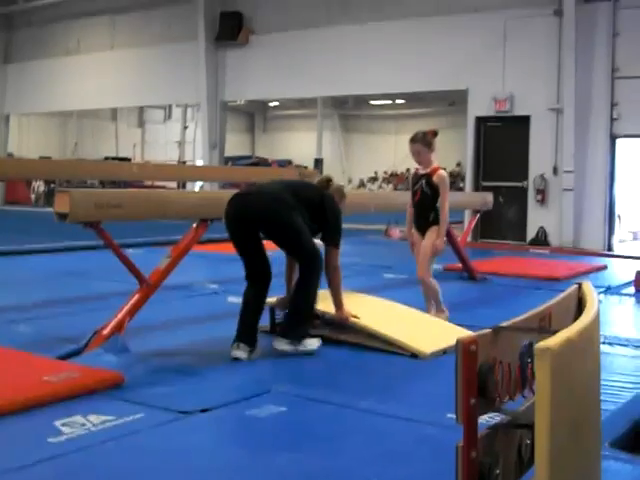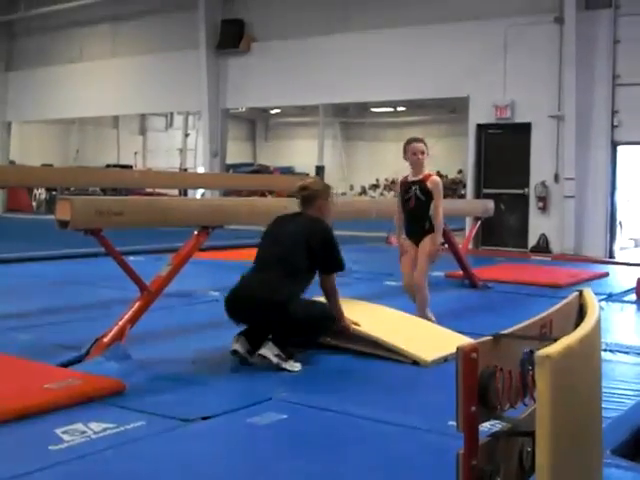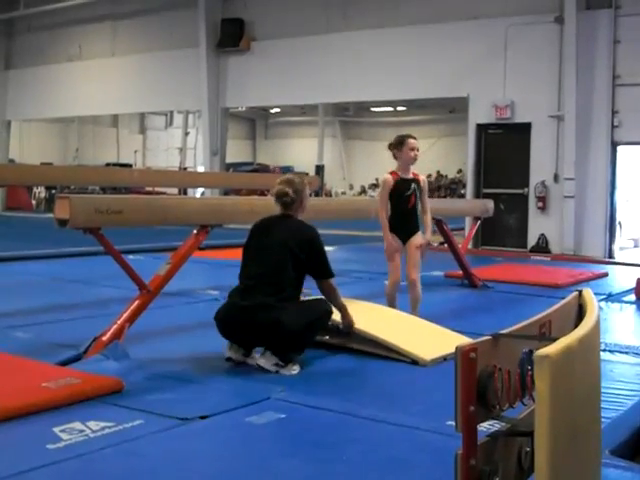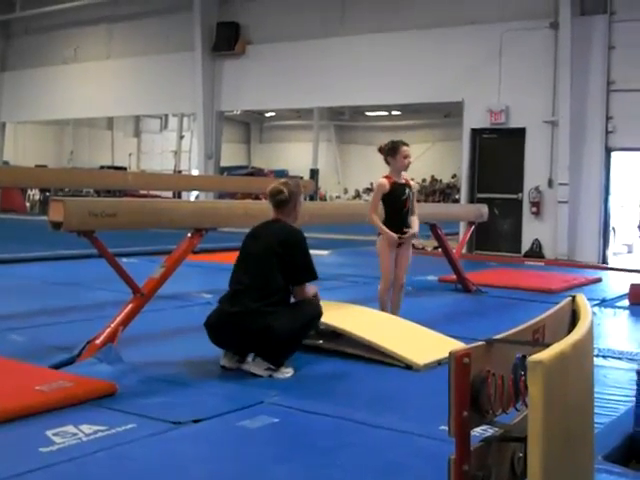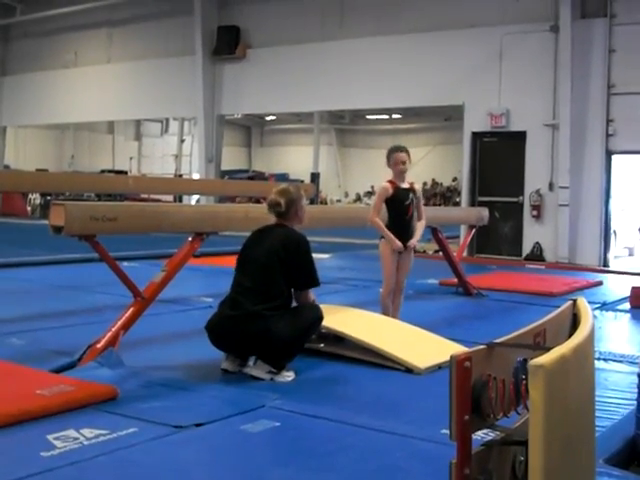
dt=0.5s
person 1, frame 1
right shoulder: (330, 205)
left elbow: (292, 256)
right elbow: (332, 265)
left wrist: (290, 295)
right wrist: (339, 308)
right hip: (271, 208)
left knee: (258, 276)
right knee: (312, 264)
left ankle: (242, 344)
right ankle: (291, 336)
person 1, frame 2
left shoulder: (280, 221)
right shoulder: (321, 229)
right elbow: (328, 283)
right wrist: (339, 318)
right hip: (274, 302)
right knee: (325, 315)
left ankle: (246, 341)
right ankle: (279, 349)
person 1, frame 3
left shoulder: (259, 227)
right shoulder: (306, 233)
right elbow: (326, 286)
right wrist: (345, 313)
right hip: (267, 322)
right knee: (322, 310)
left ankle: (241, 347)
right ankle: (277, 356)
person 1, frame 4
left shoulder: (255, 232)
right shoulder: (293, 236)
right elbow: (300, 294)
right wrist: (311, 292)
right hip: (257, 329)
right knee: (312, 309)
left ankle: (235, 354)
right ankle: (267, 361)
person 1, frame 5
left shoulder: (256, 235)
right shoulder: (296, 240)
right elbow: (303, 299)
right wrist: (310, 301)
right hip: (258, 331)
right knee: (313, 313)
left ankle: (236, 357)
right ankle: (268, 364)
person 2, frame 1
left shoulder: (440, 175)
right shoulder: (414, 174)
left elbow: (444, 207)
left wrist: (441, 237)
right wrist: (409, 231)
left hip: (433, 227)
right hip: (418, 228)
left knee: (423, 274)
right knee: (424, 275)
left ankle: (442, 310)
right ankle: (431, 311)
person 2, frame 2
left shoulder: (433, 181)
right shoulder: (402, 183)
left elbow: (438, 213)
right elbow: (400, 213)
left wrist: (437, 242)
right wrist: (399, 239)
left hip: (427, 235)
right hip: (409, 237)
left knee: (420, 282)
right knee: (408, 283)
left ankle: (421, 320)
right ankle: (426, 313)
person 2, frame 3
left shoulder: (421, 180)
right shoulder: (389, 179)
left elbow: (425, 210)
right elbow: (382, 212)
left wrist: (427, 235)
right wrist: (388, 239)
left hip: (414, 232)
right hip: (394, 232)
left knee: (414, 279)
right knee: (395, 279)
left ankle: (414, 316)
person 2, frame 4
left shoulder: (410, 184)
right shoulder: (383, 183)
left elbow: (413, 213)
right elbow: (372, 213)
left wrist: (415, 229)
right wrist: (387, 233)
left hip: (404, 237)
right hip: (388, 237)
left knee: (400, 283)
right knee: (386, 282)
person 2, frame 5
left shoulder: (415, 189)
right shoulder: (387, 187)
left elbow: (421, 219)
right elbow: (374, 217)
left wrist: (416, 239)
right wrist: (392, 240)
left hip: (407, 243)
right hip: (389, 242)
left knee: (400, 287)
right knee: (389, 286)
